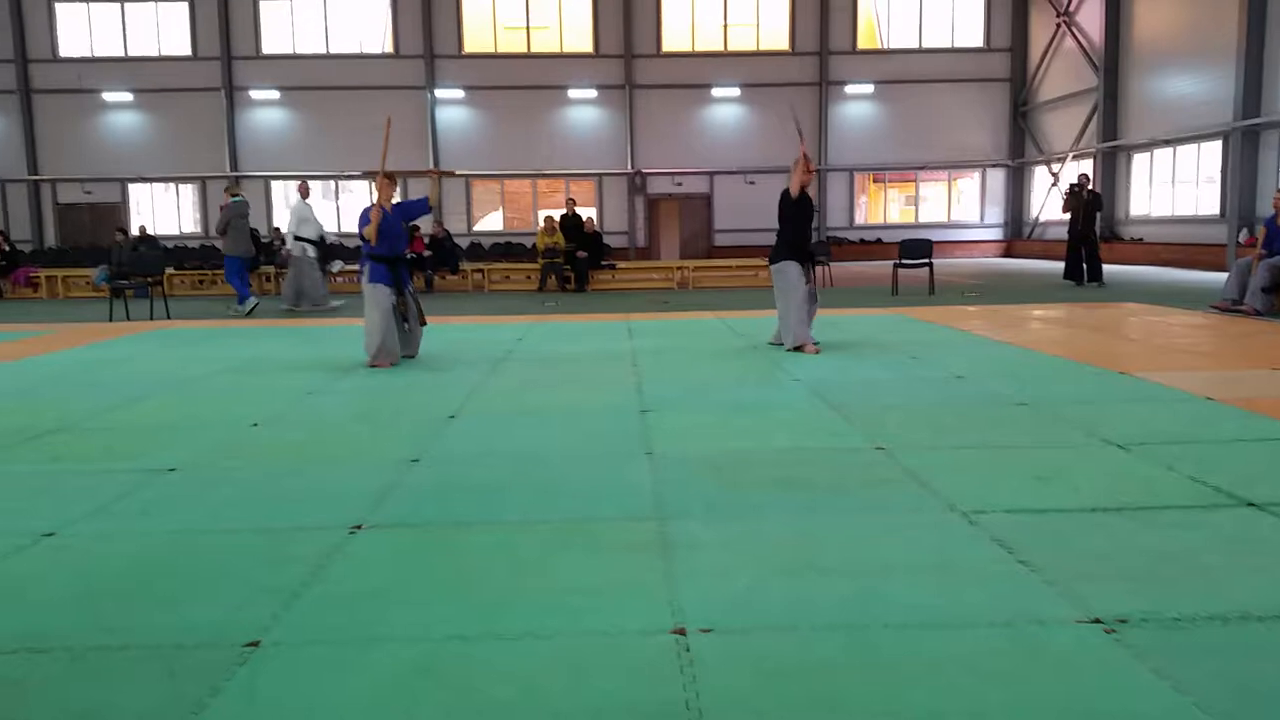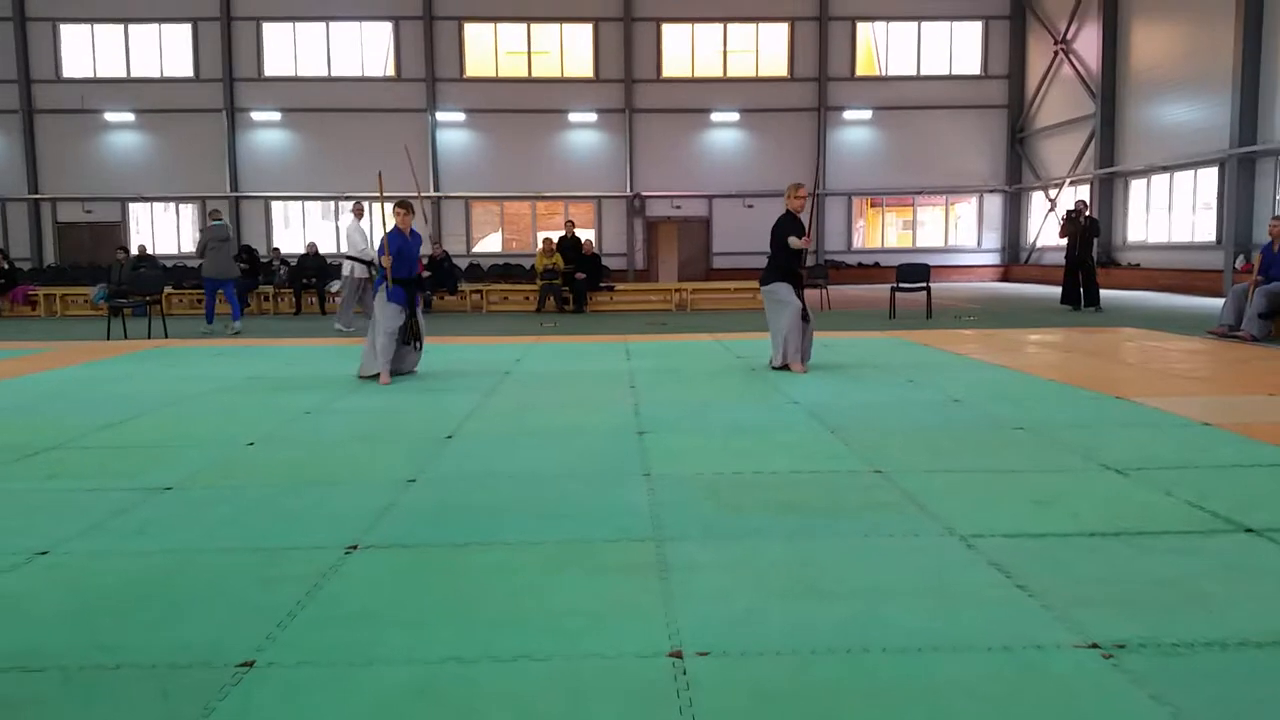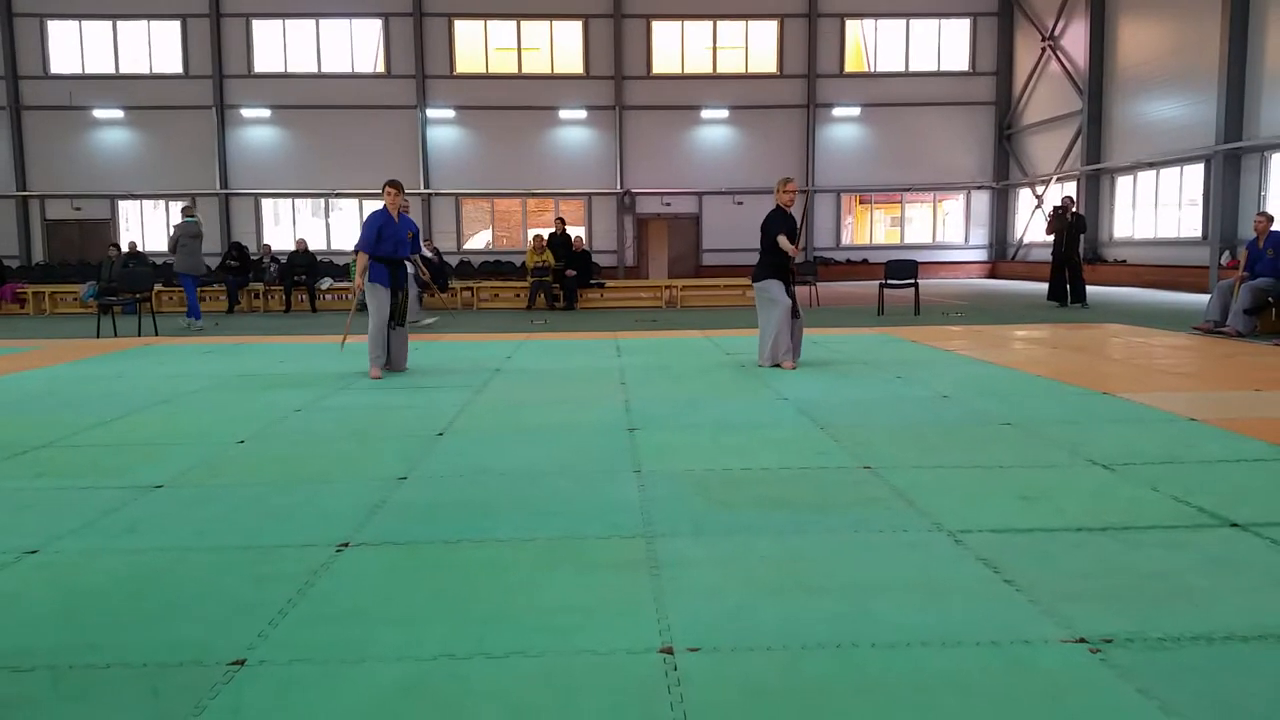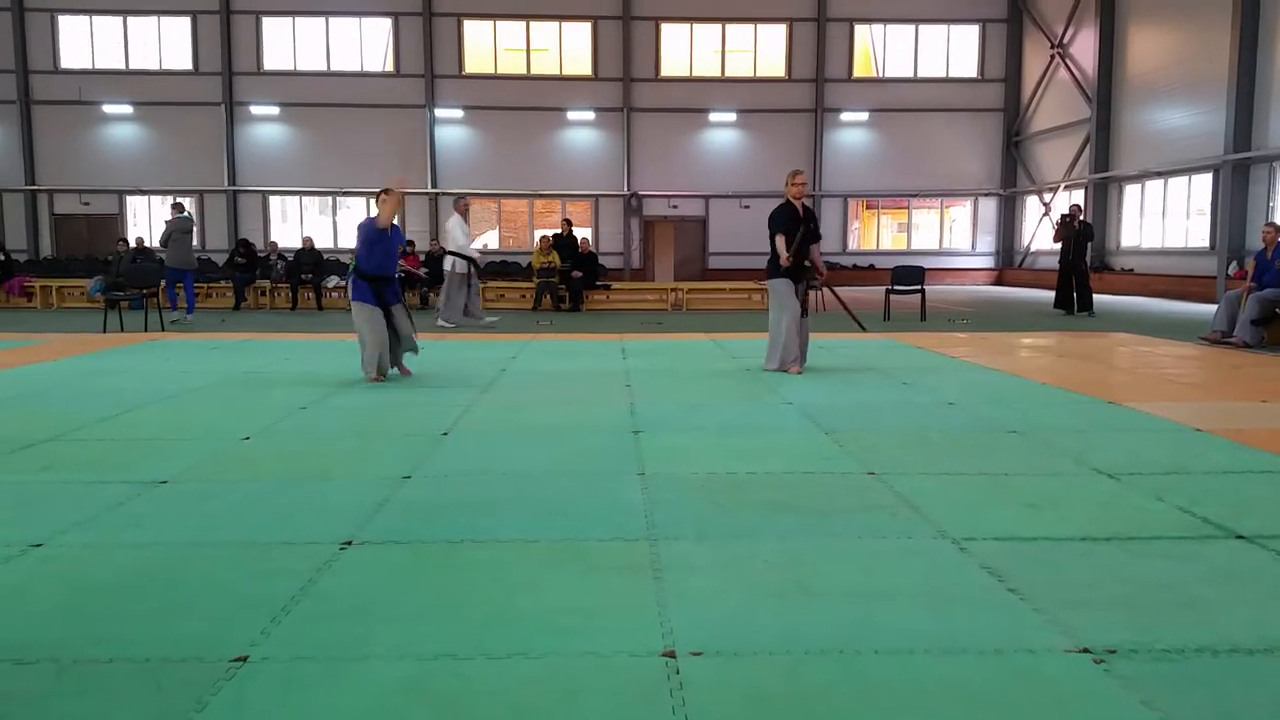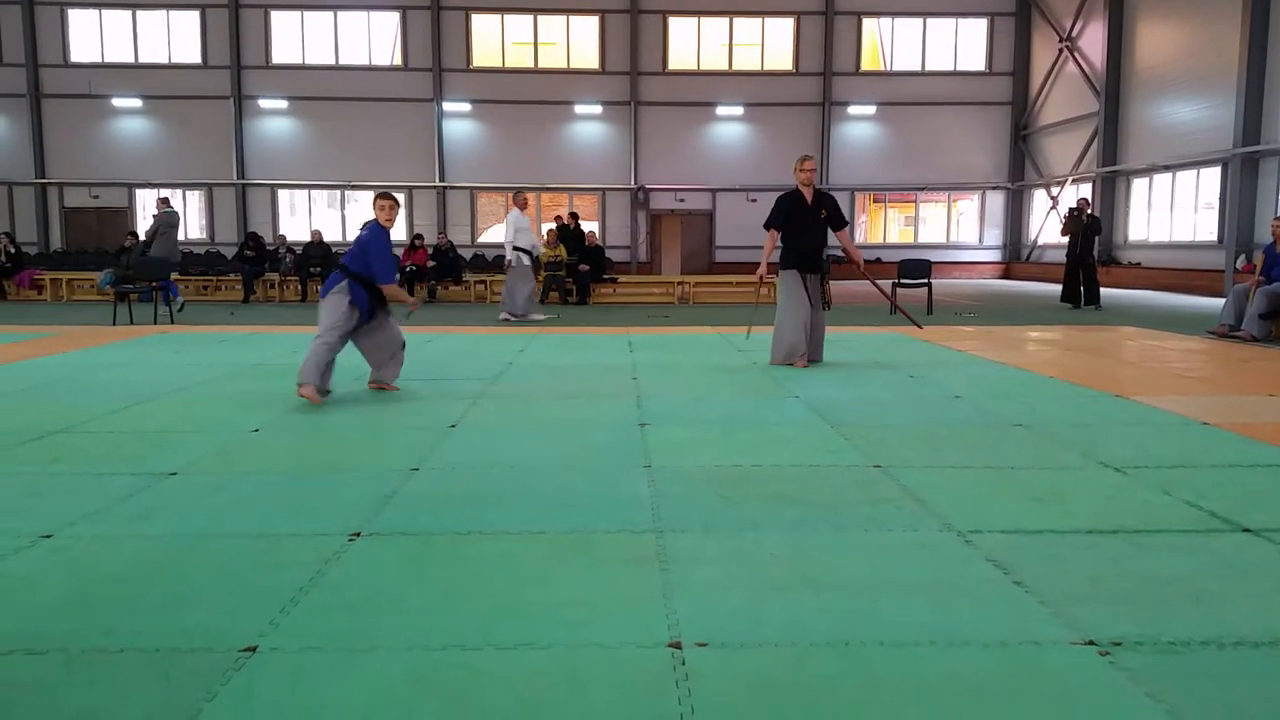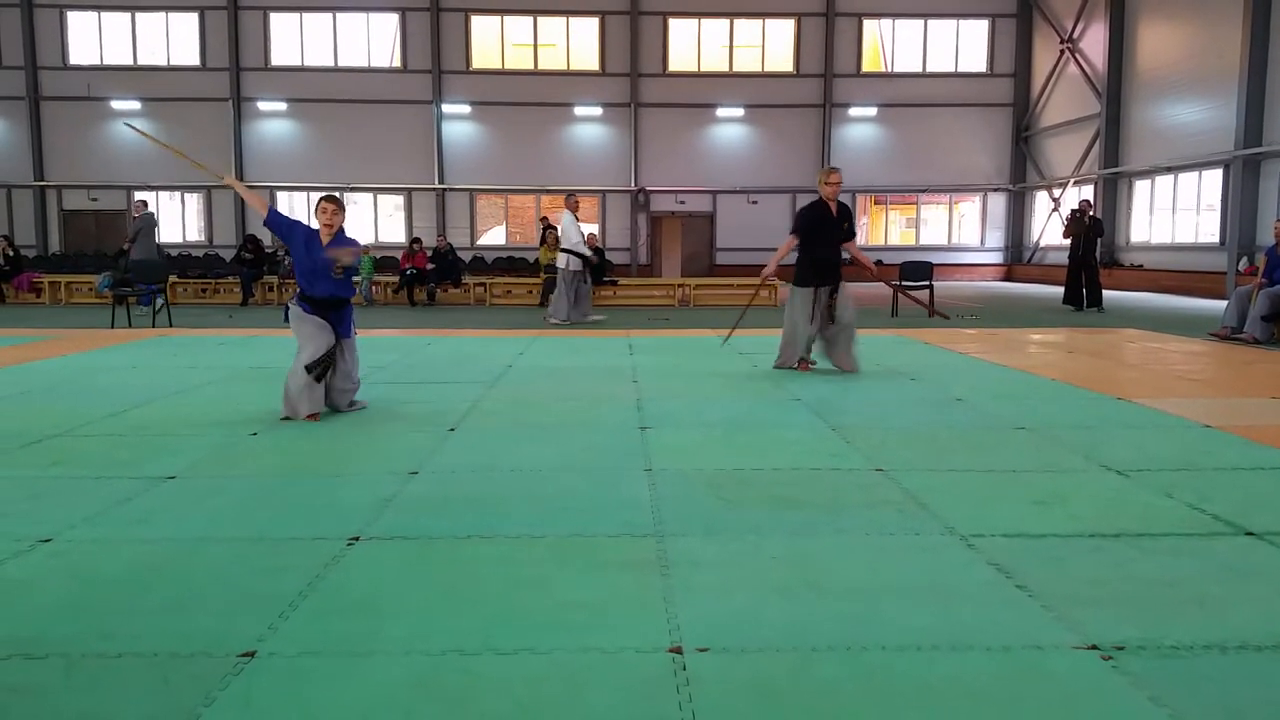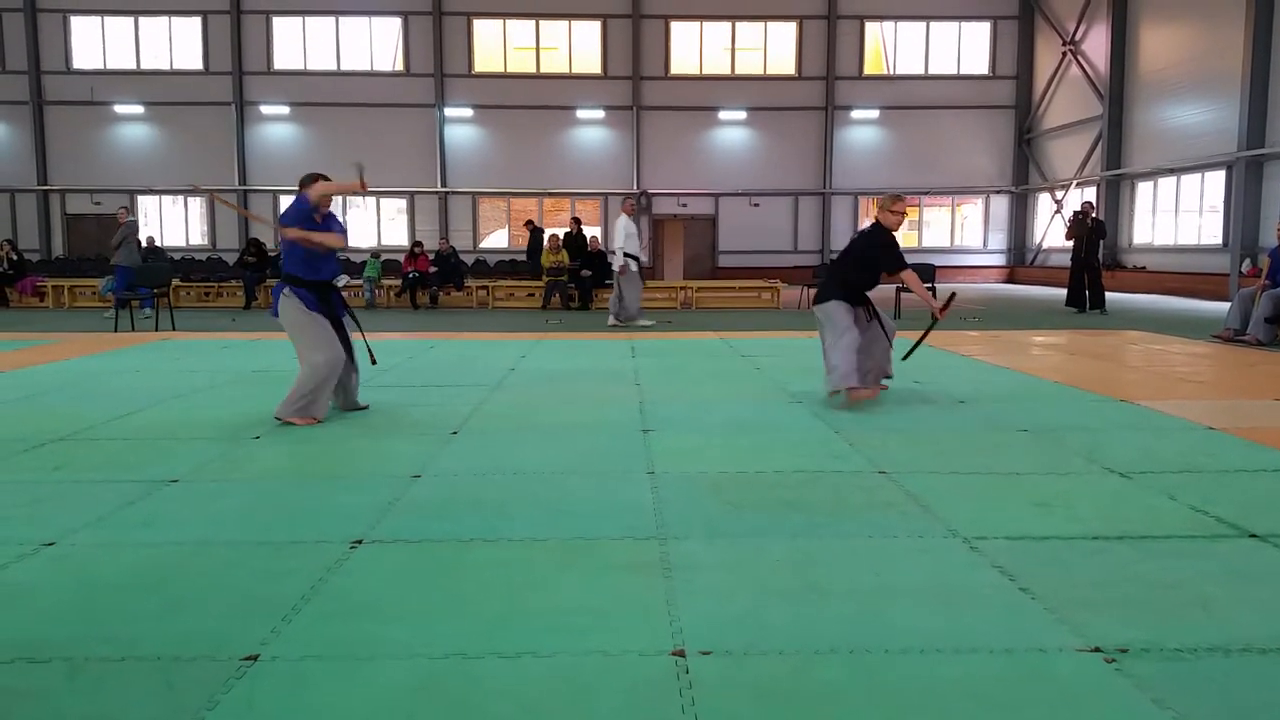
dt=0.5s
person 1, frame 1
left shoulder: (403, 210)
right shoulder: (369, 213)
left elbow: (430, 202)
right elbow: (367, 236)
right wrist: (374, 223)
left hip: (398, 268)
right hip: (377, 269)
left knee: (409, 310)
right knee: (381, 312)
left ankle: (407, 348)
right ankle: (381, 356)
person 1, frame 2
left shoulder: (415, 236)
right shoulder: (391, 238)
right elbow: (384, 257)
right wrist: (385, 262)
left hip: (409, 290)
right hip: (390, 290)
left knee: (415, 330)
right knee: (388, 328)
left ankle: (402, 365)
right ankle: (384, 371)
person 1, frame 3
left shoulder: (409, 224)
right shoulder: (375, 219)
left elbow: (413, 251)
right elbow: (364, 248)
left wrist: (420, 268)
right wrist: (358, 276)
left hip: (399, 273)
right hip: (378, 271)
left knee: (398, 319)
right knee: (379, 319)
left ankle: (394, 362)
right ankle: (375, 364)
person 1, frame 4
left shoulder: (398, 233)
right shoulder: (368, 226)
right elbow: (380, 224)
right wrist: (391, 203)
left hip: (387, 287)
right hip: (364, 287)
left knee: (404, 331)
right knee: (375, 335)
left ankle: (396, 360)
right ankle: (374, 371)
person 1, frame 5
left shoulder: (376, 233)
right shoulder: (377, 238)
right elbow: (385, 282)
right wrist: (408, 299)
left hip: (365, 295)
right hip: (344, 291)
left knee: (391, 338)
right knee: (331, 336)
left ankle: (378, 379)
right ankle: (308, 385)
person 1, frame 6
left shoulder: (349, 246)
right shoulder: (302, 235)
left elbow: (350, 256)
right elbow: (265, 210)
left wrist: (348, 256)
right wrist: (233, 182)
left hip: (338, 314)
right hip: (305, 309)
left knee: (343, 374)
right knee: (319, 346)
left ankle: (340, 399)
right ankle: (307, 405)
person 1, frame 7
left shoulder: (329, 221)
right shoulder: (297, 214)
left elbow: (339, 241)
right elbow: (312, 194)
left wrist: (303, 233)
right wrist: (349, 186)
left hip: (324, 296)
right hip: (296, 298)
left knee: (338, 352)
right knee: (326, 356)
left ankle: (344, 398)
right ankle: (295, 410)
person 2, frame 1
left shoulder: (805, 198)
right shoulder: (788, 197)
right elbow: (794, 189)
right wrist: (801, 161)
left hip: (800, 256)
right hip: (785, 256)
left knee: (809, 298)
right knee: (796, 297)
left ankle: (785, 337)
right ankle: (801, 341)
person 2, frame 2
left shoulder: (796, 222)
right shoulder: (785, 222)
right elbow: (791, 240)
right wrist: (801, 243)
left hip: (788, 278)
right hip: (775, 279)
left knee: (803, 319)
right knee: (793, 309)
left ankle: (782, 358)
right ankle: (790, 359)
person 2, frame 3
left shoulder: (789, 218)
right shoulder: (775, 217)
right elbow: (780, 238)
right wrist: (790, 248)
left hip: (781, 275)
right hip: (767, 275)
left knee: (794, 315)
right knee: (782, 307)
left ankle: (779, 354)
right ankle: (780, 356)
person 2, frame 4
left shoulder: (809, 214)
right shoulder: (780, 213)
left elbow: (812, 244)
right elbow: (779, 237)
left wrist: (819, 267)
right wrist: (783, 255)
left hip: (799, 273)
right hip: (780, 273)
left knee: (799, 317)
right knee: (788, 315)
left ankle: (793, 359)
right ankle: (787, 361)
person 2, frame 5
left shoulder: (827, 201)
right shoulder: (785, 201)
left elbow: (840, 230)
right elbow: (773, 234)
left wrist: (855, 255)
right wrist: (764, 263)
left hip: (816, 263)
right hip: (792, 264)
left knee: (816, 311)
right knee: (795, 310)
left ankle: (810, 353)
right ankle: (794, 354)
person 2, frame 6
left shoulder: (846, 212)
right shoulder: (810, 211)
right elbow: (792, 240)
left wrist: (865, 261)
right wrist: (773, 264)
left hip: (831, 274)
right hip: (807, 275)
left knee: (845, 318)
right knee: (804, 323)
left ankle: (840, 357)
right ankle: (799, 357)
person 2, frame 7
left shoulder: (875, 235)
right shoulder: (881, 238)
right elbow: (906, 275)
right wrist: (932, 303)
left hip: (851, 296)
right hip: (832, 297)
left knee: (882, 331)
right knee: (847, 336)
left ankle: (867, 379)
right ankle: (849, 388)
